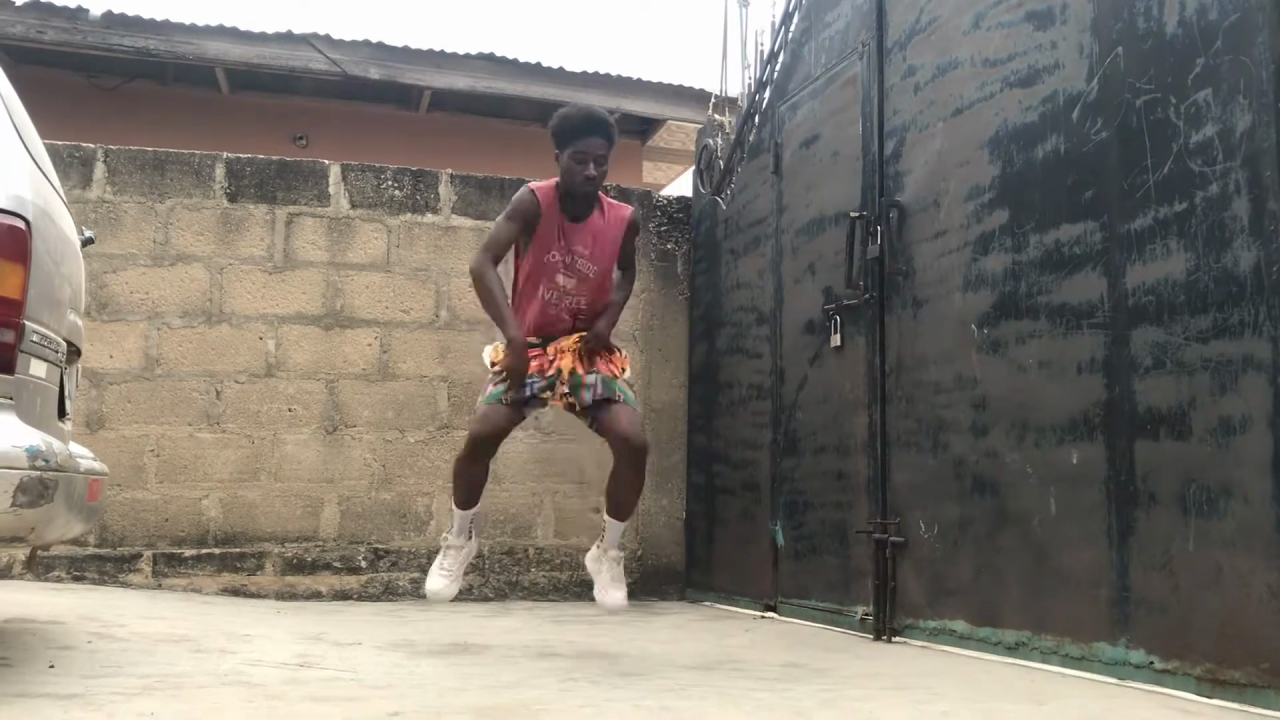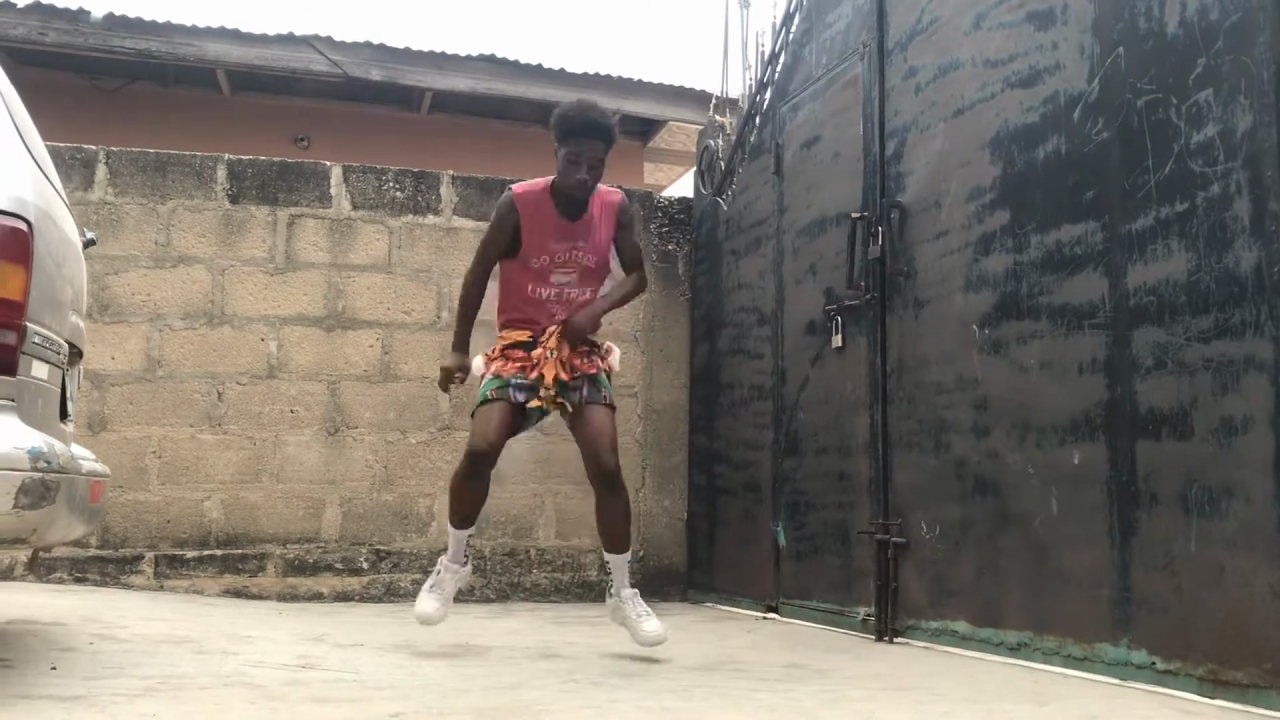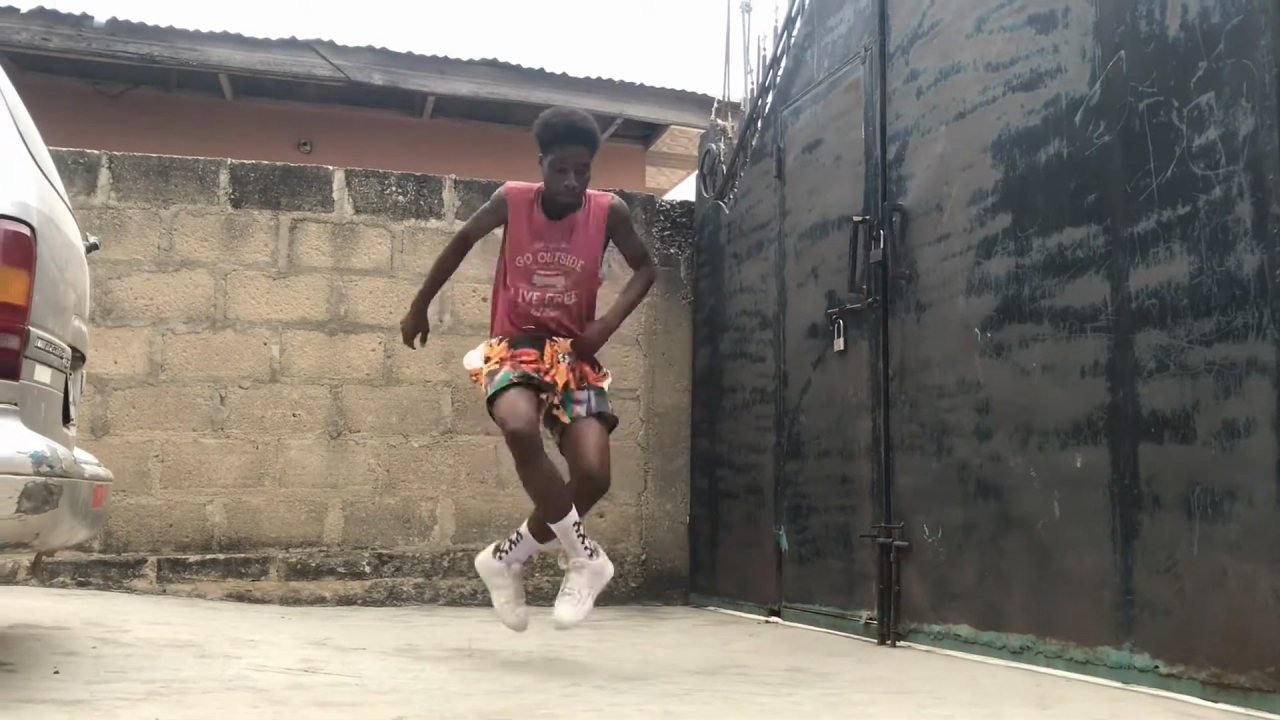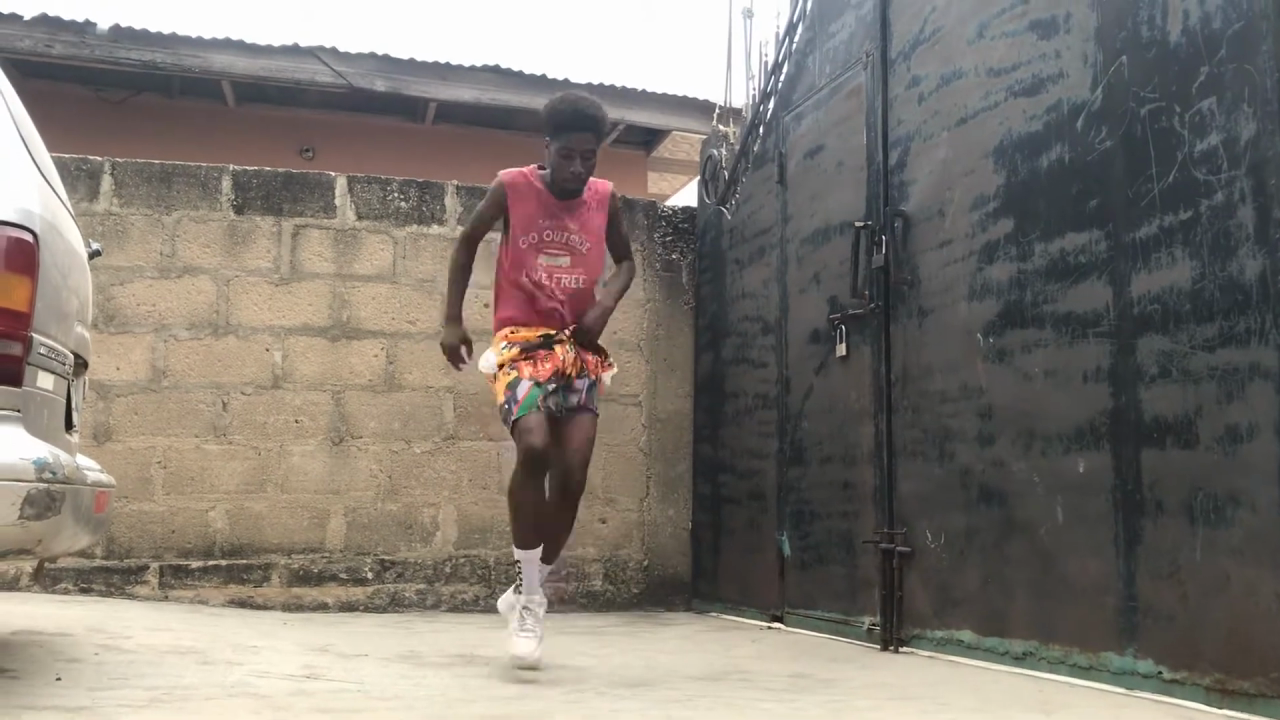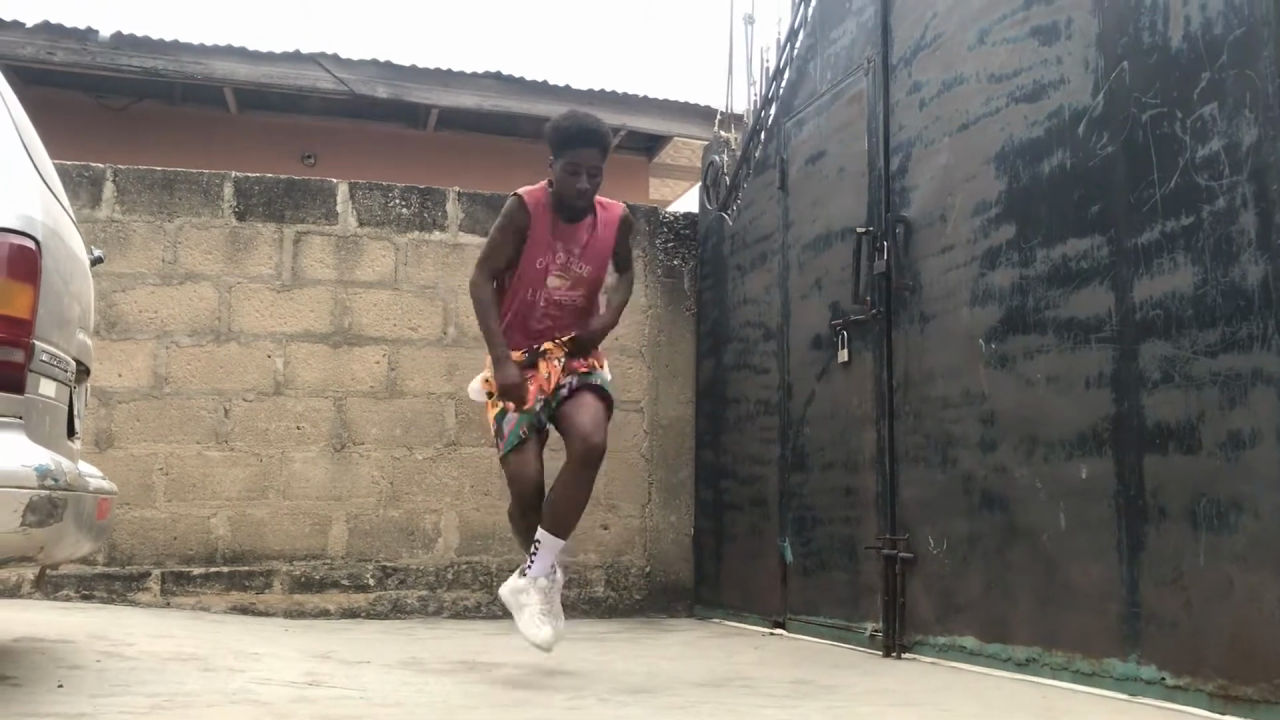
dt=0.2s
person 1, frame 1
left shoulder: (624, 218)
right shoulder: (532, 202)
right elbow: (481, 265)
left wrist: (605, 324)
right wrist: (510, 334)
left hip: (588, 354)
right hip: (529, 350)
left knee: (635, 444)
right knee: (480, 440)
left ankle: (609, 547)
right ankle: (461, 535)
person 1, frame 2
left shoulder: (616, 208)
right shoulder: (518, 203)
left elbow: (638, 275)
right elbow: (479, 273)
left wrist: (599, 307)
right wrist: (458, 348)
left hip: (577, 354)
right hip: (518, 348)
left knee: (606, 467)
right knee: (479, 450)
left ankle: (622, 591)
right ankle: (454, 560)
person 1, frame 3
left shoulder: (610, 210)
right shoulder: (509, 199)
left elbow: (644, 267)
right elbow: (459, 243)
left wrist: (617, 313)
right wrist: (419, 306)
left hip: (575, 357)
right hip: (514, 351)
left knee: (594, 475)
right knee: (519, 429)
left ankle: (507, 555)
right ankle: (582, 549)
person 1, frame 4
left shoulder: (606, 200)
right shoulder: (510, 188)
left elbow: (625, 260)
right elbow: (465, 246)
left wrist: (605, 309)
right wrist: (451, 321)
left hip: (576, 352)
right hip: (520, 347)
left knee: (572, 475)
right knee: (534, 449)
left ankle: (529, 590)
right ankle: (529, 600)
person 1, frame 5
left shoulder: (616, 217)
right shoulder: (523, 207)
left elbow: (624, 272)
right elbow: (483, 280)
left wrist: (607, 315)
right wrist: (499, 352)
left hip: (576, 360)
right hip: (520, 362)
left knee: (589, 443)
right knee: (523, 483)
left ankle: (540, 569)
right ankle: (535, 575)
